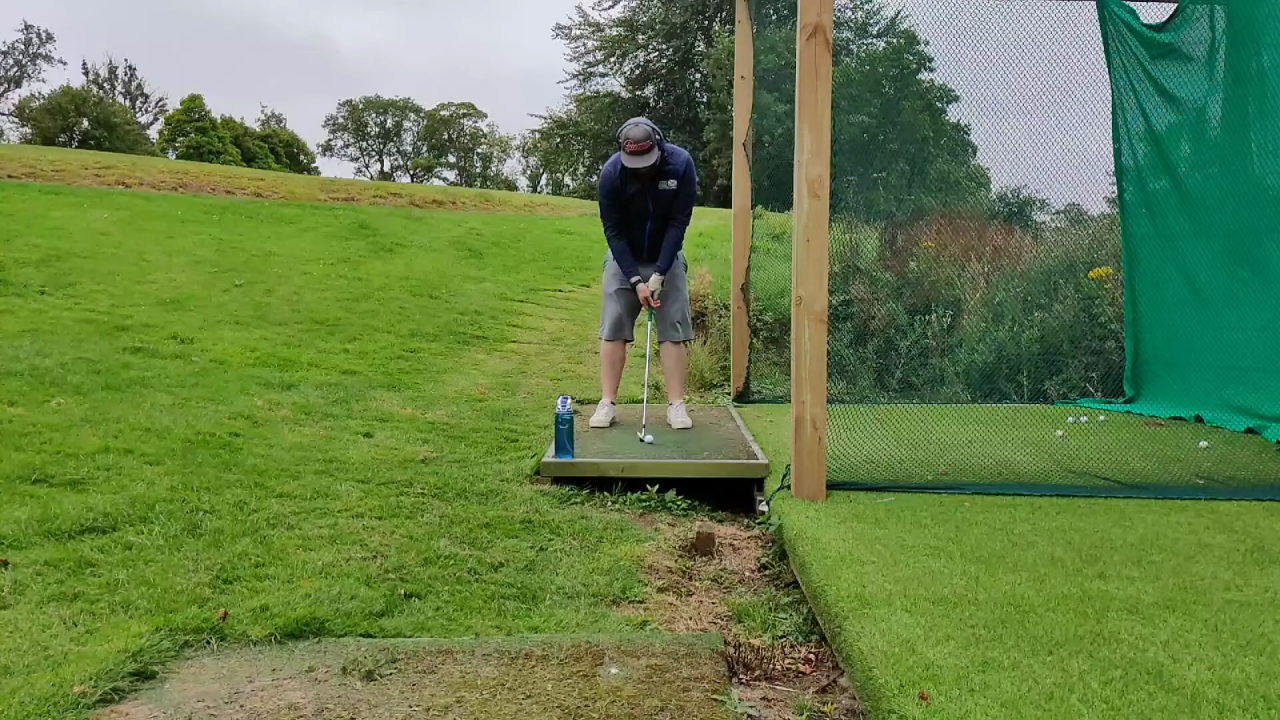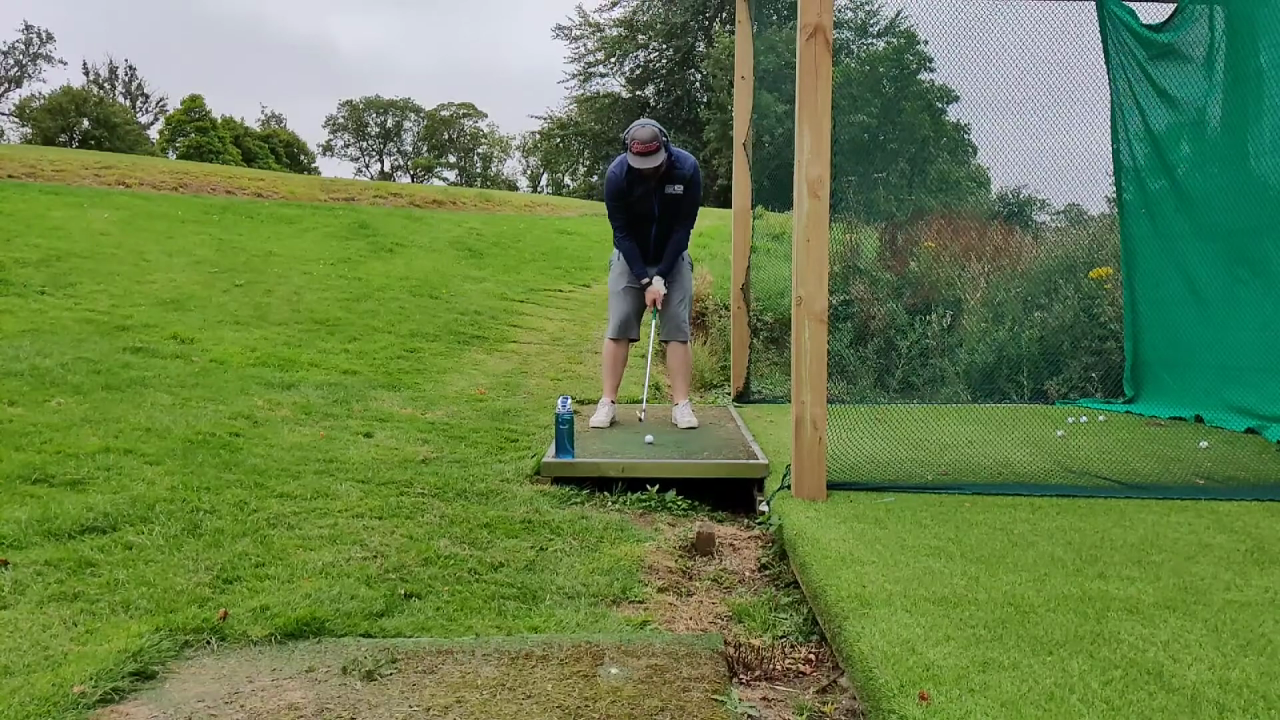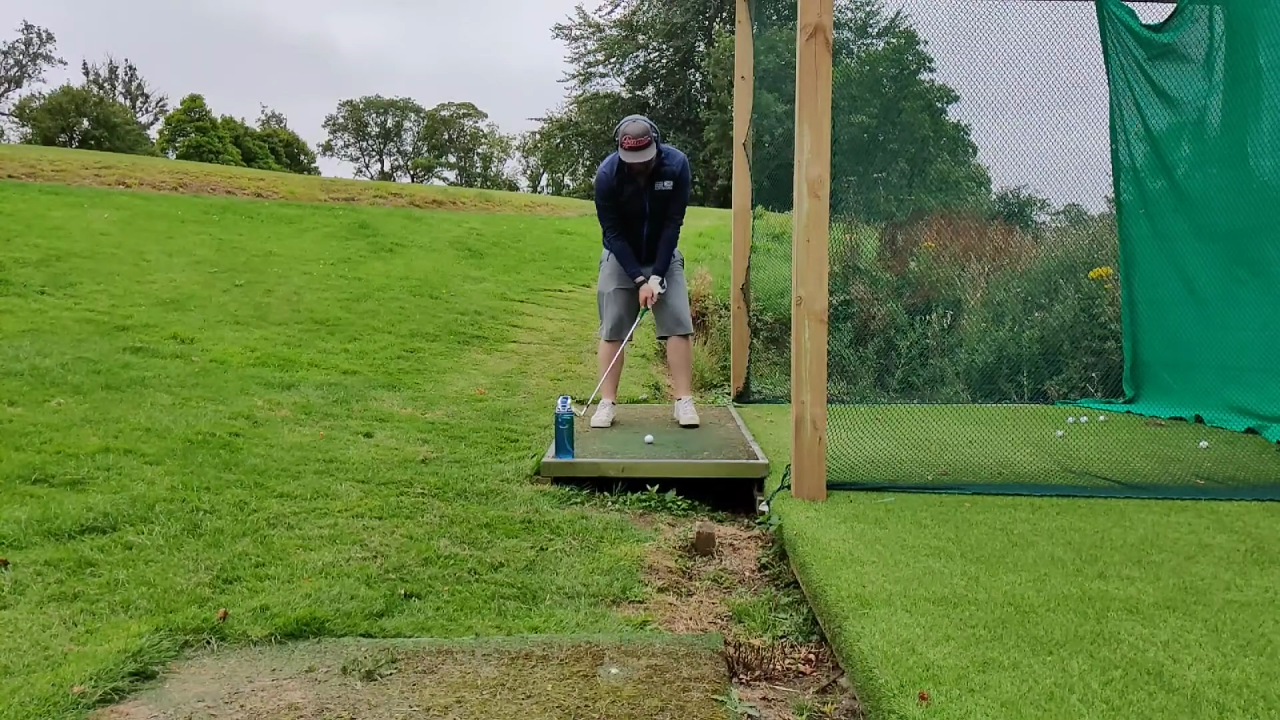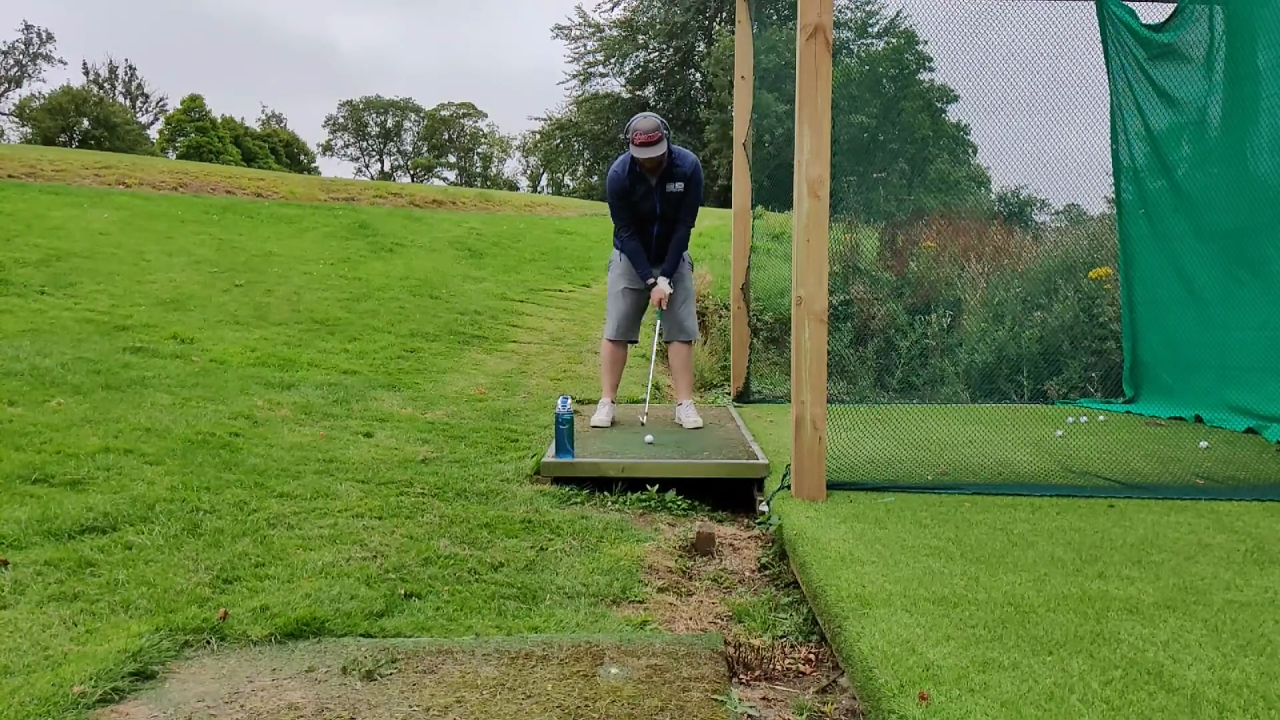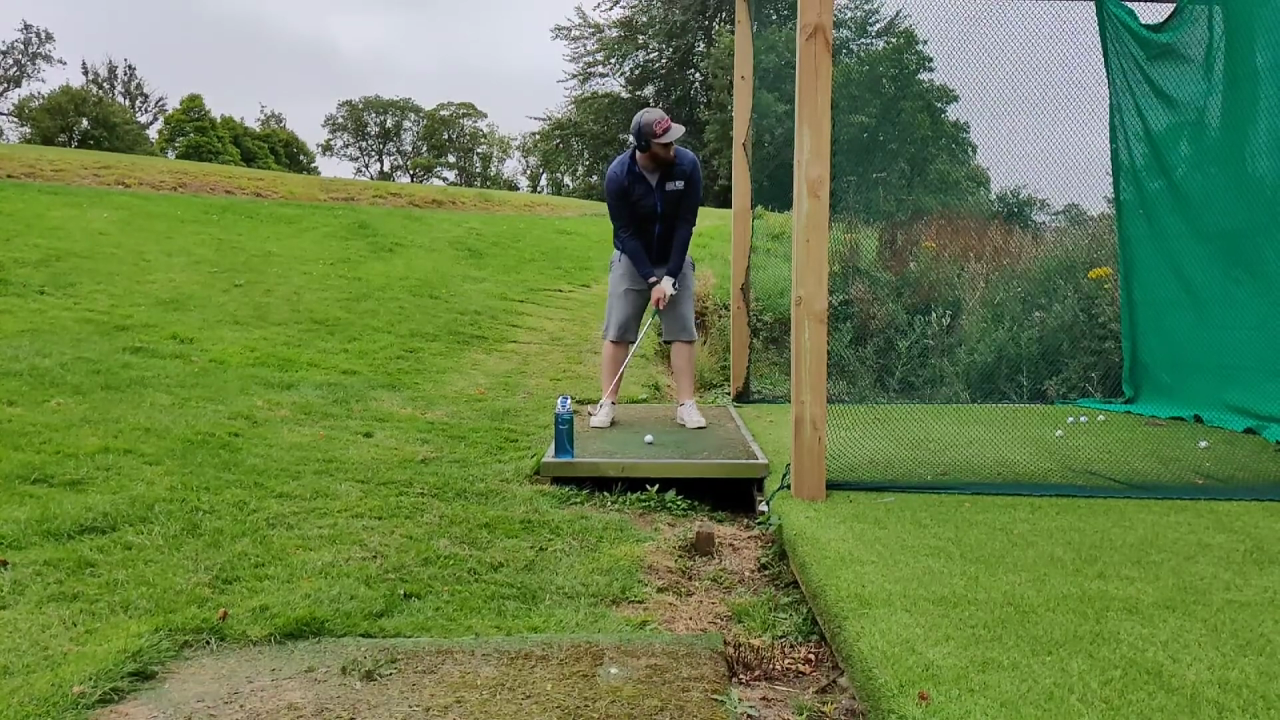
dt=0.5s
person 1, frame 1
left shoulder: (681, 163)
right shoulder: (611, 172)
left elbow: (678, 223)
right elbow: (613, 230)
left wrist: (659, 274)
right wrist: (635, 279)
left hip: (667, 258)
right hip: (623, 258)
left knee: (673, 330)
right knee: (613, 329)
left ankle: (676, 404)
right ankle: (607, 403)
person 1, frame 2
left shoulder: (687, 168)
right shoulder: (617, 174)
left elbow: (683, 227)
right elbow: (622, 232)
left wrist: (661, 277)
right wrist: (645, 280)
left hip: (673, 259)
right hip: (629, 259)
left knee: (678, 329)
right knee: (618, 327)
left ankle: (681, 404)
right ankle: (607, 402)
person 1, frame 3
left shoulder: (677, 164)
right shoulder: (607, 174)
left elbow: (673, 224)
right elbow: (612, 232)
left wrist: (656, 275)
right wrist: (639, 279)
left hip: (664, 256)
right hip: (620, 259)
left knee: (678, 324)
right knee: (612, 329)
left ankle: (683, 401)
right ankle: (607, 403)
person 1, frame 4
left shoulder: (688, 166)
right shoulder: (619, 174)
left elbow: (684, 226)
right elbow: (626, 233)
left wrist: (665, 276)
right wrist: (650, 281)
left hip: (674, 259)
right hip: (629, 259)
left knee: (682, 329)
right knee: (617, 330)
left ankle: (684, 404)
right ankle: (607, 402)
person 1, frame 5
left shoulder: (687, 164)
right shoulder: (618, 174)
left elbow: (685, 224)
right elbow: (626, 233)
left wrist: (670, 276)
right wrist: (651, 280)
left hip: (674, 259)
right hip: (631, 260)
left knee: (683, 329)
right knee: (617, 330)
left ankle: (686, 405)
right ankle: (607, 403)
